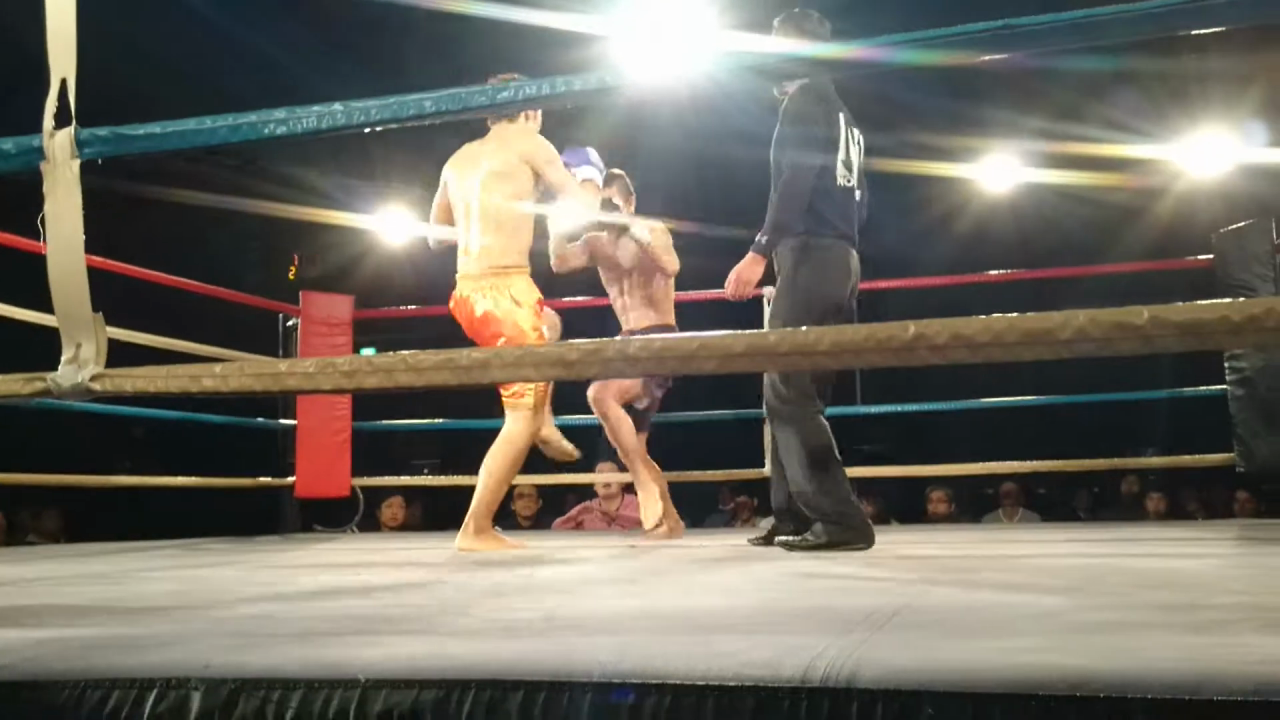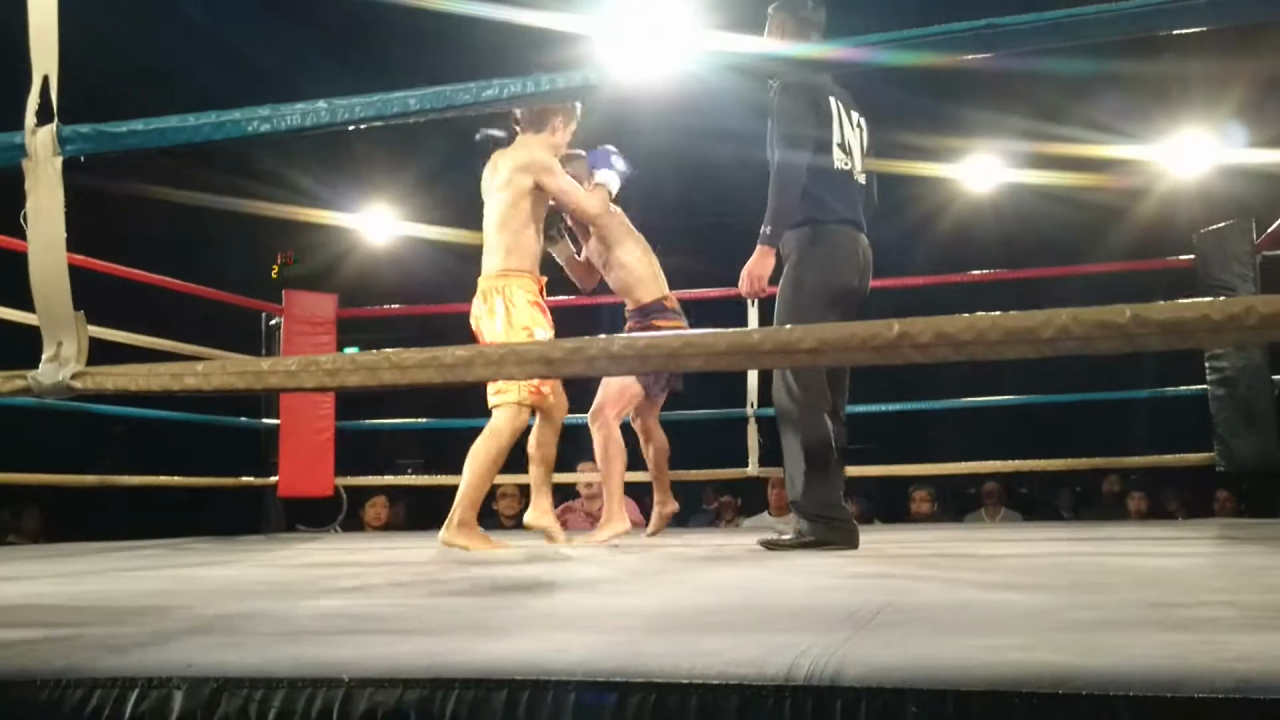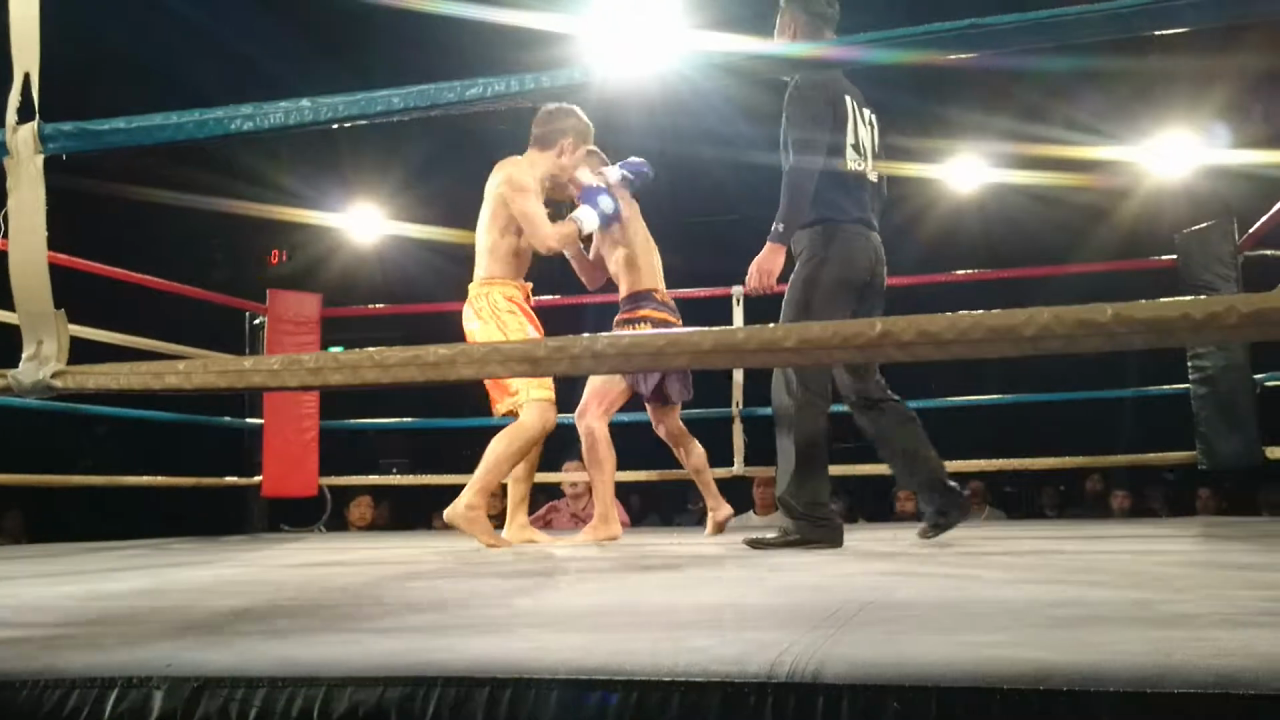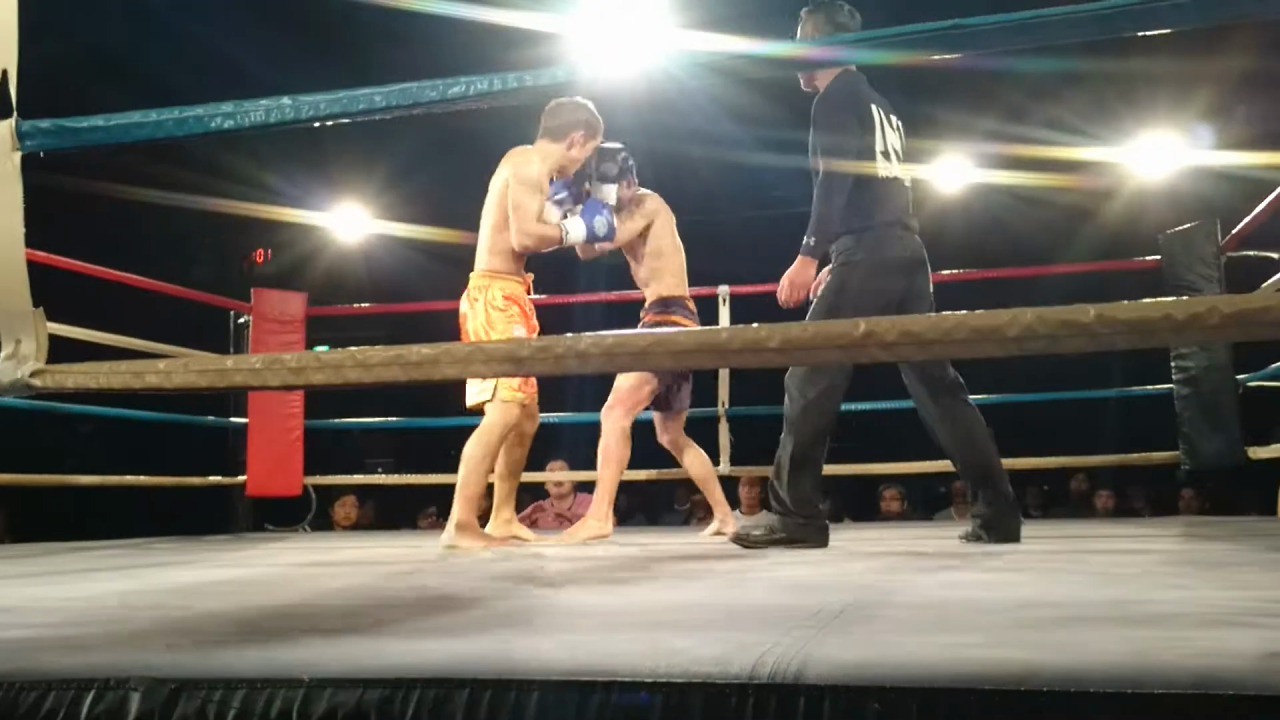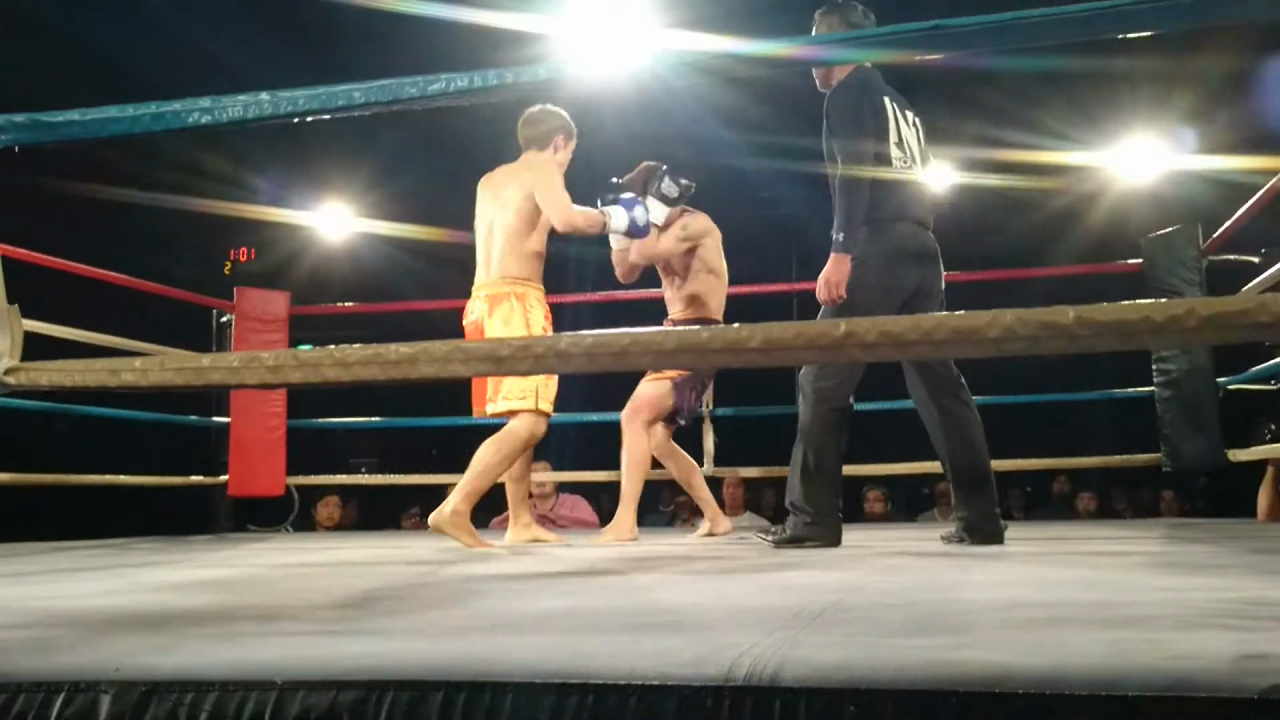
dt=0.2s
person 1, frame 1
left shoulder: (804, 101)
right shoulder: (841, 114)
left elbow: (795, 181)
left wrist: (758, 252)
left hip: (810, 256)
right hip: (840, 260)
left knee: (787, 391)
right knee: (798, 392)
left ankle: (838, 519)
right ankle: (791, 515)
person 1, frame 2
left shoulder: (794, 89)
right shoulder: (846, 103)
left elbow: (793, 168)
left wrist: (765, 245)
left hip: (815, 244)
right hip: (853, 247)
left knee: (799, 387)
right knee: (825, 386)
left ankle: (825, 519)
right ankle: (823, 510)
person 1, frame 3
left shoulder: (810, 87)
right shoulder: (857, 99)
left elbow: (805, 169)
left wrist: (776, 242)
left hip: (829, 243)
right hip: (865, 246)
left knee: (798, 383)
right knee: (862, 384)
left ankle: (810, 518)
right ankle: (940, 496)
person 1, frame 4
left shoulder: (835, 98)
right shoulder: (878, 103)
left elbow: (834, 181)
left wrist: (809, 256)
left hip: (866, 252)
right hip: (906, 253)
left knee: (811, 382)
right knee: (937, 385)
left ankle: (796, 517)
right ankle: (997, 511)
person 1, frame 5
left shoulder: (848, 94)
right shoulder: (898, 104)
left elbow: (854, 172)
left wrist: (840, 252)
left hip: (878, 249)
right hip: (922, 252)
left knee: (823, 379)
right knee: (940, 384)
left ankle: (814, 517)
right ankle: (979, 516)
person 2, frame 1
left shoulder: (458, 161)
right shoulder: (531, 146)
left elbow: (438, 232)
right elbow: (583, 204)
left hip: (469, 292)
right hip: (508, 290)
left knee: (548, 325)
right knee: (521, 415)
left ankle: (544, 427)
right ankle: (476, 530)
person 2, frame 2
left shoulder: (501, 160)
right shoulder: (533, 159)
right elbow: (590, 208)
left hip: (503, 295)
right hip: (510, 297)
left knee: (553, 402)
right knee: (509, 416)
left ankle: (541, 504)
right ankle: (461, 522)
person 2, frame 3
left shoulder: (523, 171)
right shoulder: (519, 173)
right elbow: (545, 240)
right wrist: (590, 217)
left hip: (511, 304)
right hip: (496, 303)
left knee: (538, 416)
right knee: (538, 416)
left ankle: (517, 522)
right ankle: (468, 506)
person 2, frame 4
left shoulder: (521, 163)
right shoulder: (528, 162)
right elbow: (525, 238)
left wrist: (553, 205)
right wrist: (578, 225)
left hip: (504, 297)
right hip: (493, 296)
left knee: (526, 413)
right knee: (503, 412)
left ankle: (503, 516)
right ankle: (462, 522)
person 2, frame 5
left shoulder: (489, 180)
right shoulder: (543, 171)
right elbow: (563, 219)
right wrist: (615, 217)
left hip: (481, 305)
right hip: (516, 306)
left knee: (523, 417)
right knee: (527, 422)
left ankle: (521, 520)
right ankle: (453, 511)
person 3, frame 1
left shoulder: (652, 231)
right shoulder: (596, 238)
left elbow: (670, 267)
right elbow: (559, 263)
left wrist: (627, 223)
left knee: (601, 394)
right knee: (629, 443)
left ankle: (649, 490)
right ankle: (669, 518)
person 3, frame 2
left shoulder: (600, 213)
right shoulder: (586, 220)
right elbow: (586, 279)
right wrist: (557, 242)
left hip: (658, 323)
right hip: (655, 324)
left knee: (604, 414)
right knee: (644, 420)
left ankle: (614, 515)
right ankle: (663, 502)
person 3, frame 3
left shoulder: (616, 198)
right shoulder: (604, 222)
right elbow: (592, 277)
left hip: (644, 316)
right hip: (662, 321)
left knee: (589, 415)
right knee: (669, 427)
left ankle: (605, 520)
right ankle: (716, 505)
person 3, frame 4
left shoulder: (646, 200)
right shoulder: (629, 211)
left elbow: (608, 241)
right elbow: (588, 248)
left wrist: (607, 188)
left hip: (669, 320)
right hip: (675, 326)
left knee: (617, 414)
right knee: (672, 437)
left ankle: (599, 515)
right ankle: (724, 514)
person 3, frame 5
left shoulder: (697, 224)
right shoulder: (657, 230)
left elbow: (640, 255)
right elbow: (625, 272)
left wrist: (655, 209)
left knee: (635, 418)
right knee: (657, 439)
left ankle: (625, 520)
right ankle: (715, 517)
